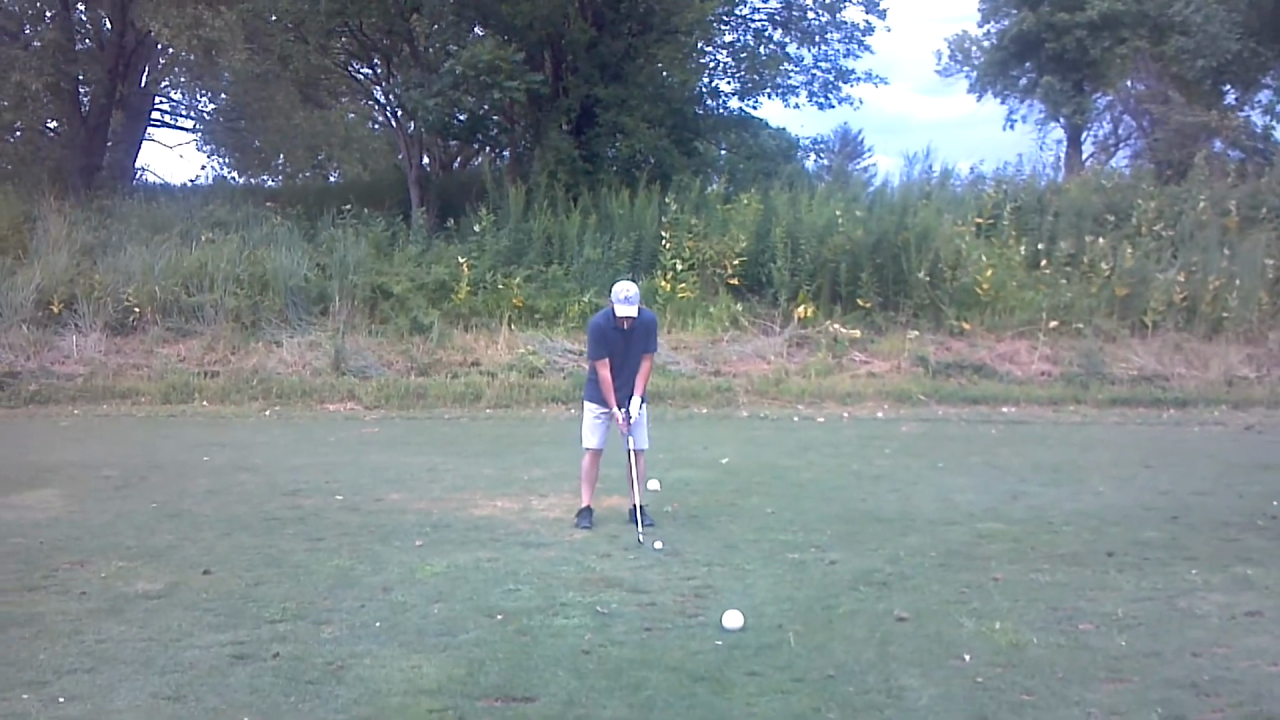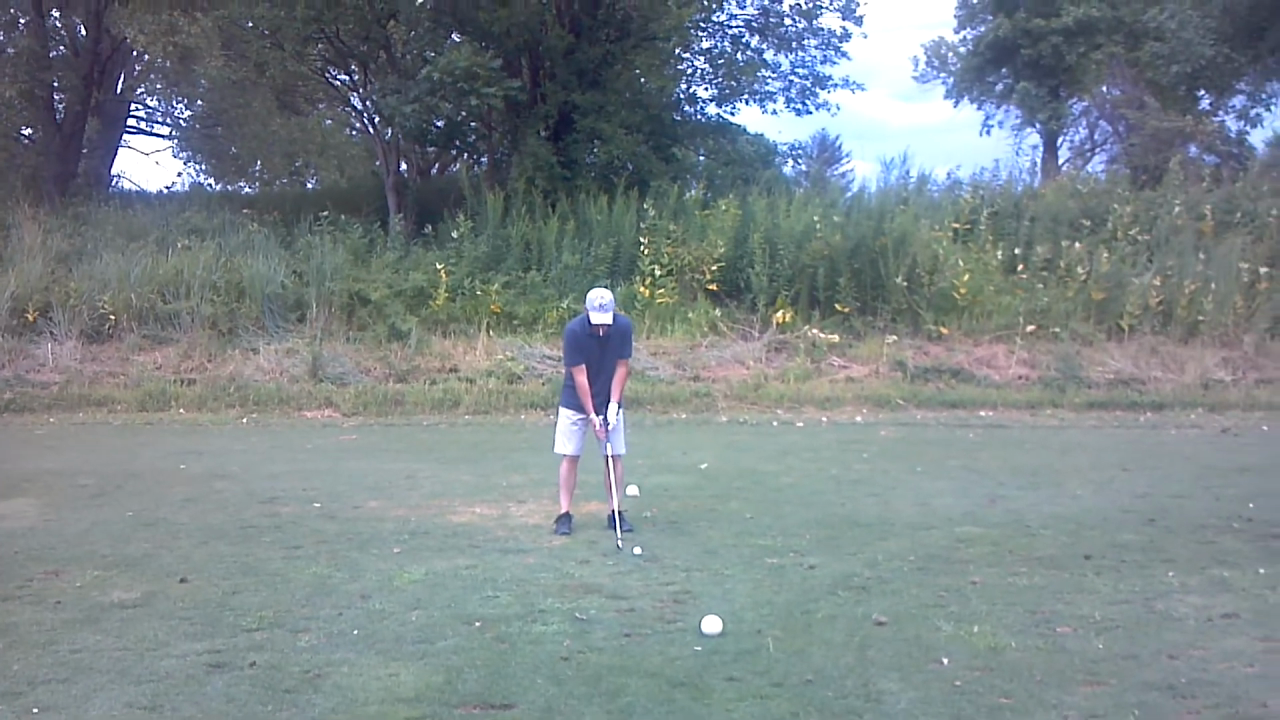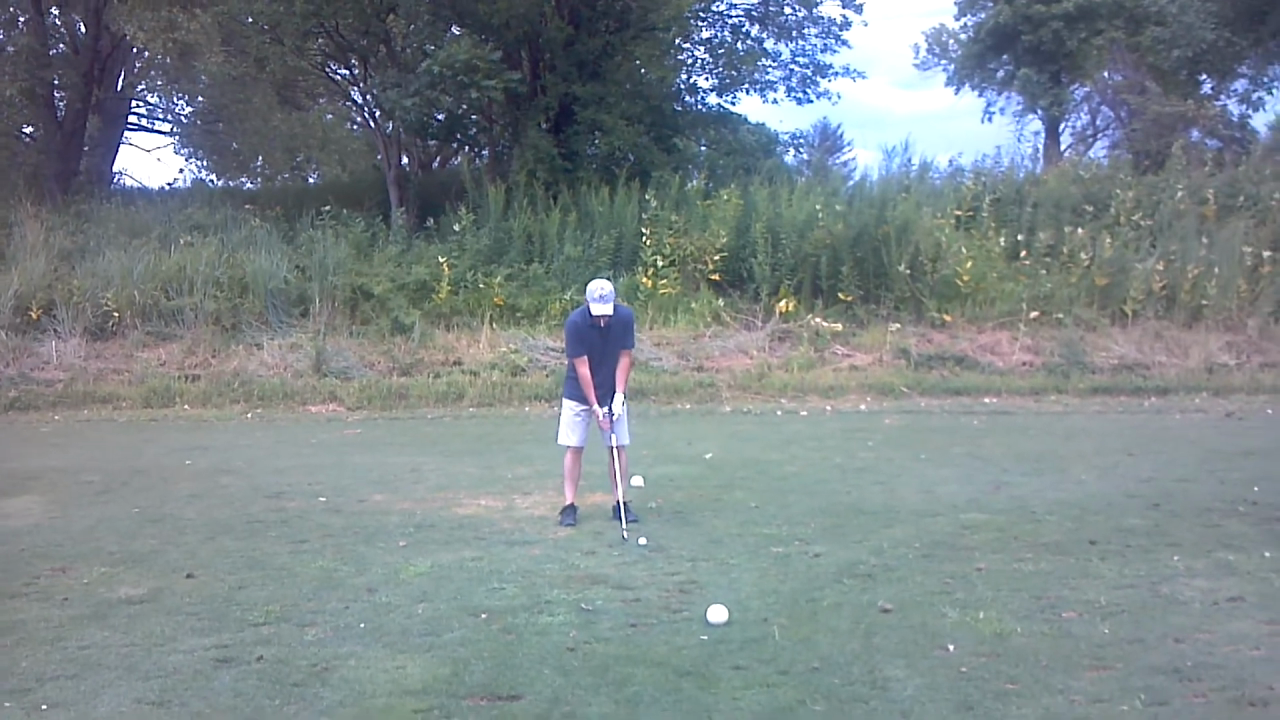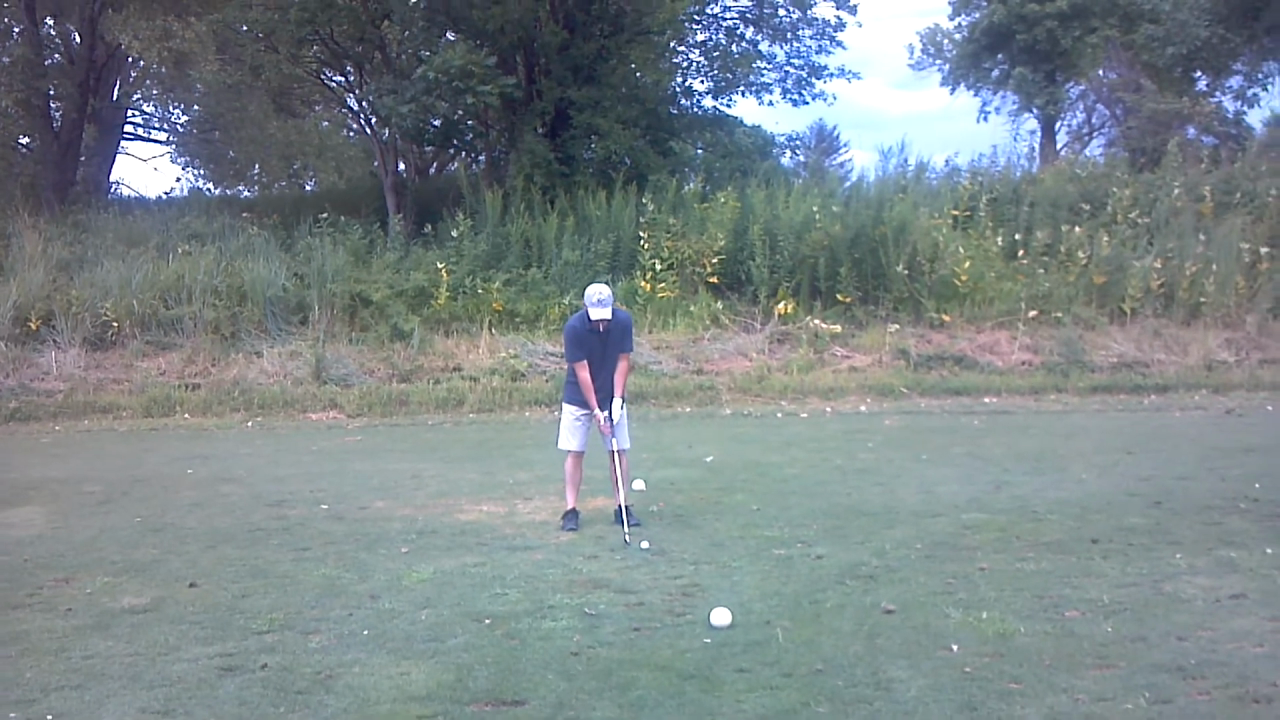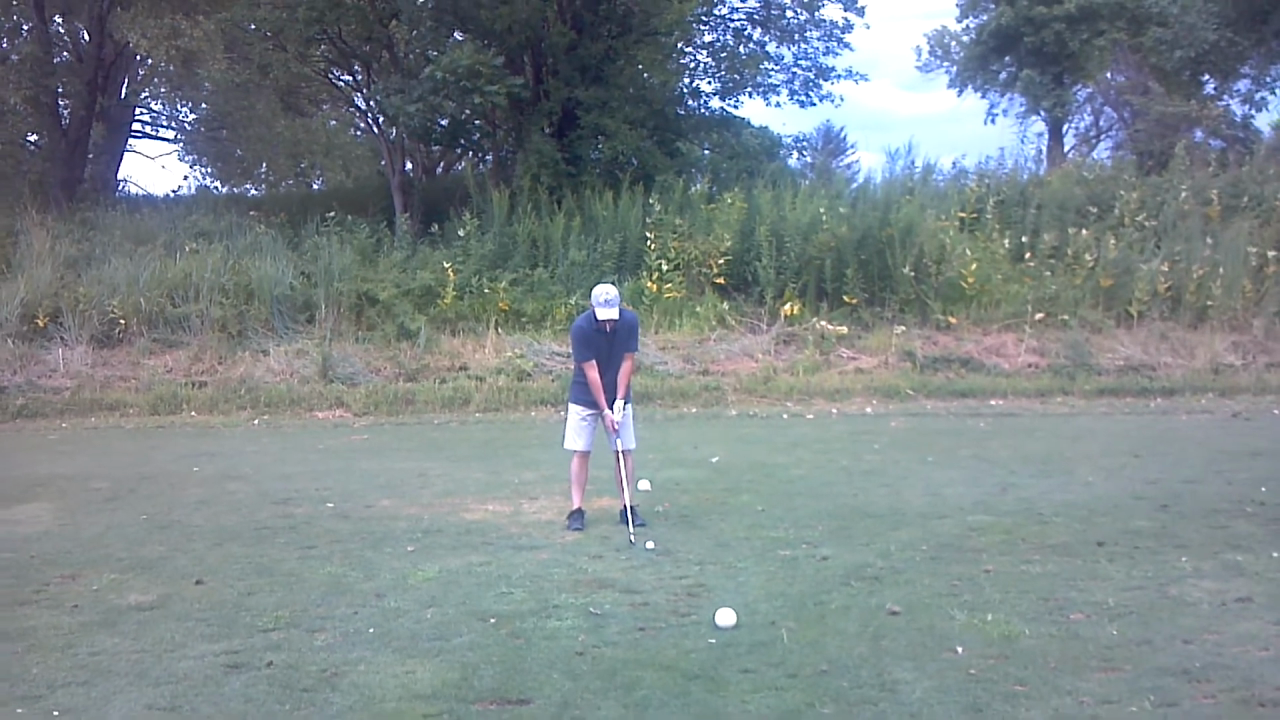
dt=0.3s
person 1, frame 1
left shoulder: (649, 321)
right shoulder: (598, 324)
left elbow: (646, 361)
right elbow: (603, 369)
left wrist: (636, 398)
right wrist: (613, 409)
left hip: (633, 396)
right hip: (599, 397)
left knee: (637, 450)
right knee: (593, 450)
left ankle: (636, 506)
right ankle: (585, 508)
person 1, frame 2
left shoulder: (624, 327)
right shoulder: (573, 330)
left elbow: (622, 367)
right elbow: (580, 375)
left wrist: (613, 404)
right wrist: (591, 414)
left hip: (609, 402)
right hip: (575, 403)
left knee: (614, 456)
right knee: (570, 456)
left ankle: (615, 512)
right ankle: (564, 514)
person 1, frame 3
left shoulder: (625, 317)
right shoulder: (575, 322)
left elbow: (625, 357)
right elbow: (582, 367)
left wrist: (619, 394)
right wrist: (594, 406)
left hip: (612, 394)
right hip: (578, 394)
left knee: (618, 447)
right knee: (574, 447)
left ankle: (620, 503)
right ankle: (569, 505)
person 1, frame 4
left shoulder: (624, 321)
right shoulder: (573, 327)
left elbow: (623, 361)
right elbow: (582, 371)
left wrist: (617, 399)
right wrist: (595, 410)
left hip: (612, 397)
right hip: (578, 399)
left knee: (619, 450)
right knee: (575, 452)
left ankle: (621, 507)
right ankle: (571, 510)
person 1, frame 5
left shoulder: (630, 321)
right shoulder: (580, 327)
left elbow: (627, 362)
right elbow: (591, 371)
left wrist: (619, 401)
right wrist: (604, 410)
left hip: (618, 398)
right hip: (585, 398)
left knee: (625, 451)
right knee: (581, 452)
left ankle: (627, 507)
right ankle: (576, 510)
